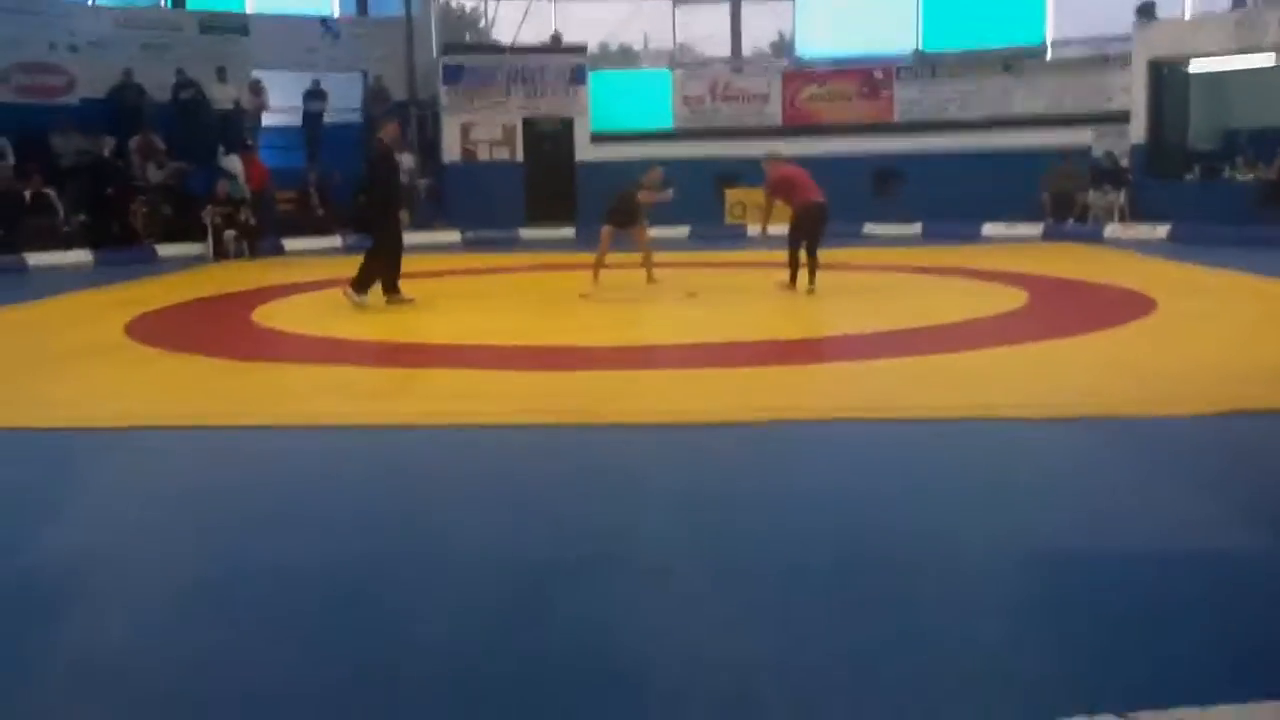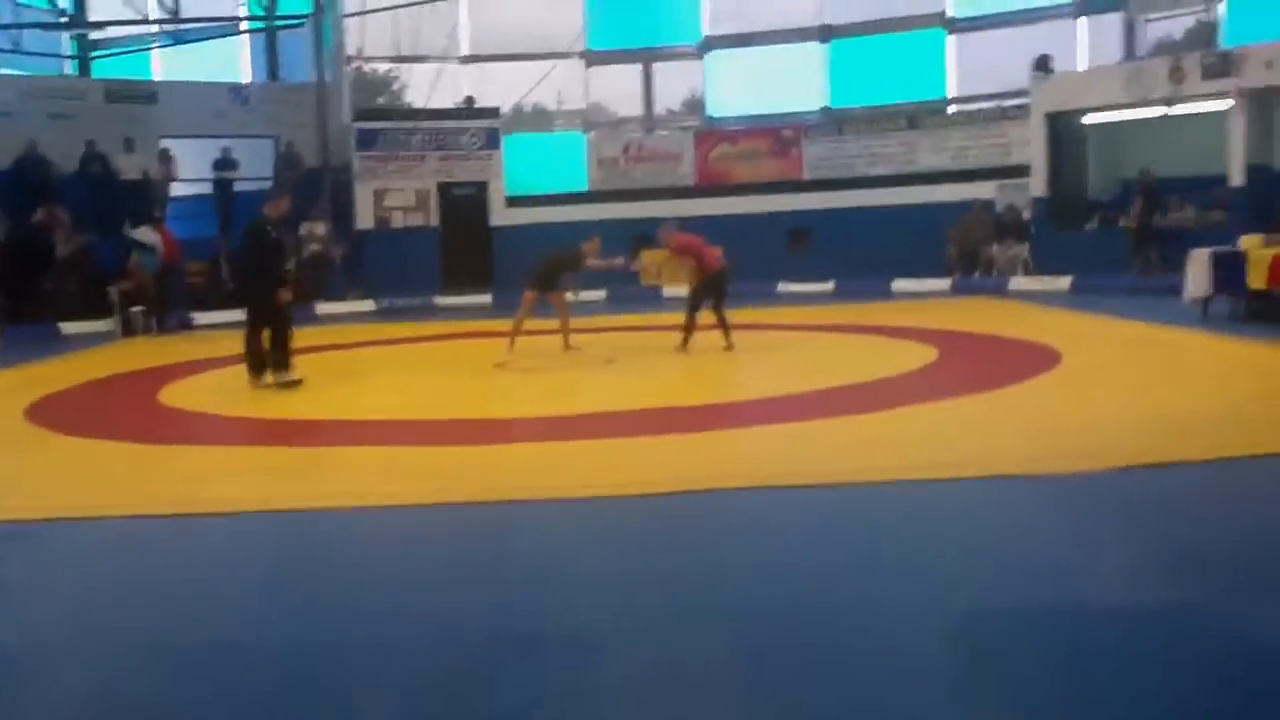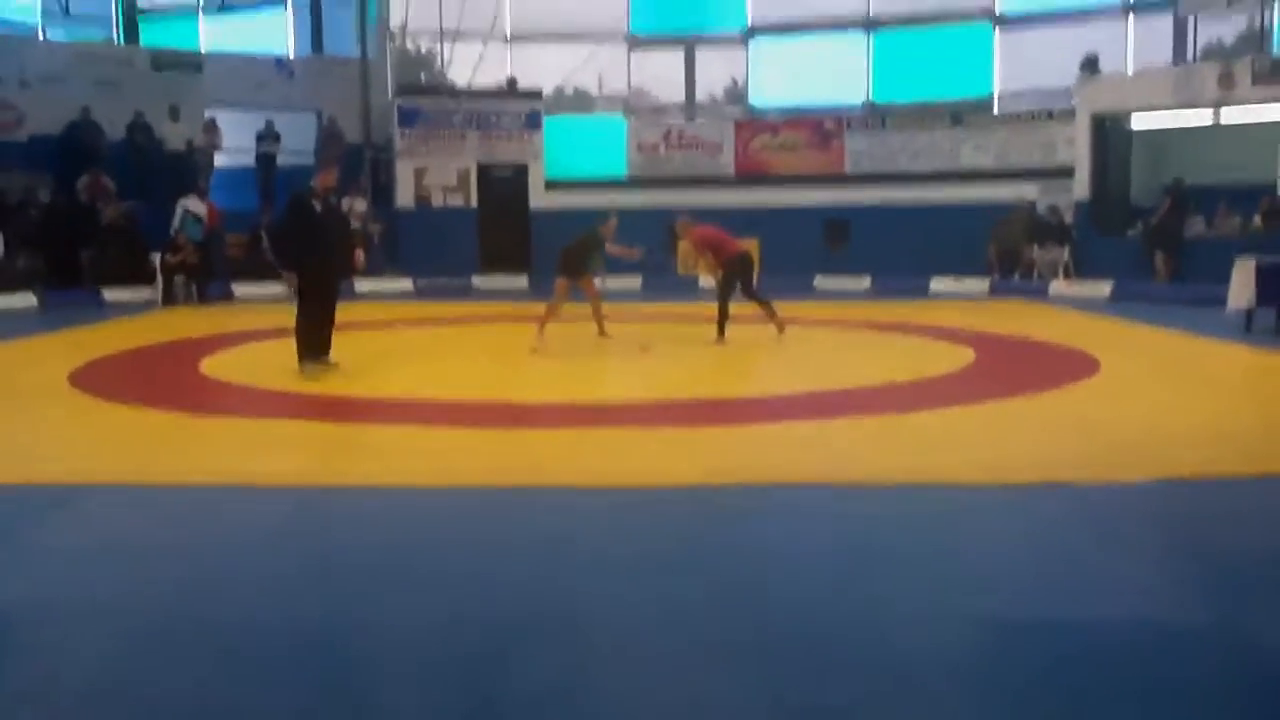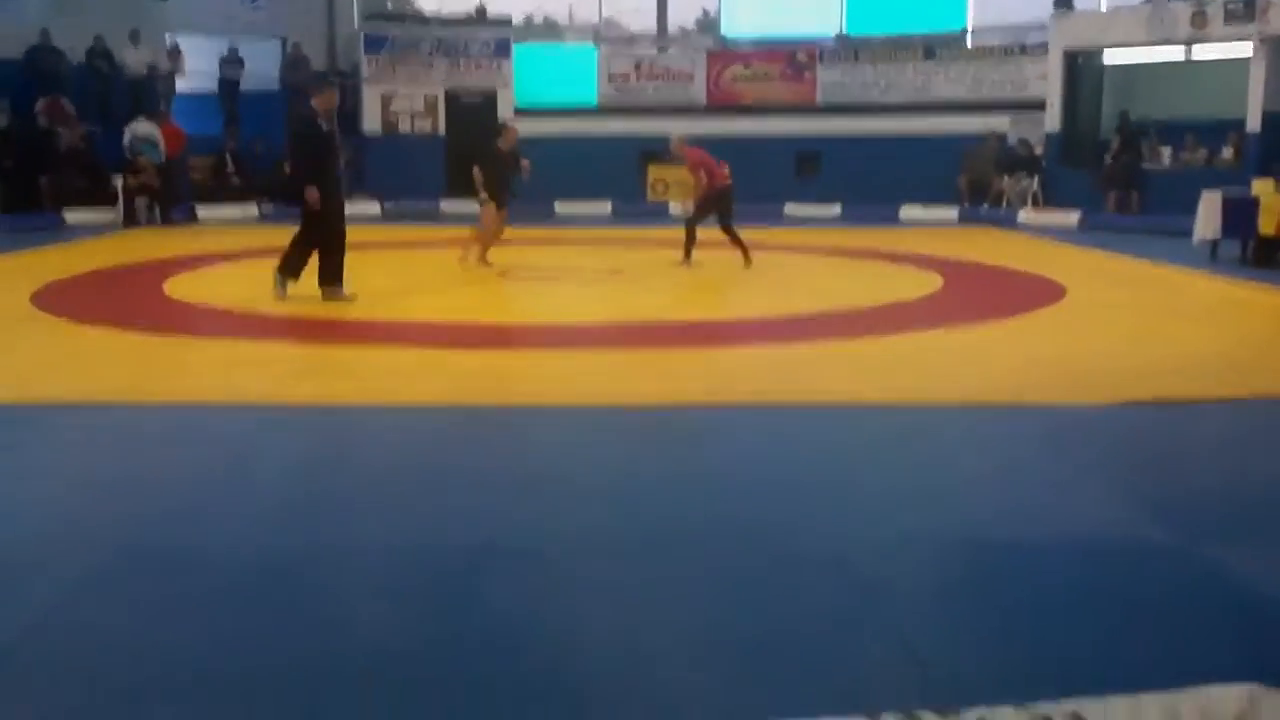
dt=0.7s
person 1, frame 1
left shoulder: (380, 150)
right shoulder: (382, 152)
right elbow: (389, 183)
right wrist: (399, 208)
left hip: (383, 208)
right hip: (383, 209)
left knee: (391, 250)
right knee: (383, 250)
left ankle: (392, 291)
right ankle: (357, 288)
person 1, frame 2
left shoulder: (271, 226)
right shoulder: (258, 228)
right elbow: (263, 262)
left wrist: (282, 286)
right wrist: (279, 287)
left hip: (273, 287)
right hip: (260, 288)
left knee: (281, 328)
right knee: (257, 330)
left ankle: (280, 371)
right ankle: (258, 372)
person 1, frame 3
left shoulder: (331, 200)
right shoulder: (300, 201)
left elbow: (343, 230)
right elbow: (284, 237)
left wrist: (355, 250)
right wrist: (287, 268)
left hip: (330, 267)
right hip: (307, 269)
left knee: (325, 311)
right knee: (308, 312)
left ankle: (320, 353)
right ankle: (308, 358)
person 1, frame 4
left shoulder: (327, 120)
right shoulder: (306, 122)
right elbow: (299, 157)
left wrist: (336, 186)
right wrist: (308, 186)
left hip: (330, 190)
right hip: (313, 190)
left knee: (335, 238)
right knee: (311, 237)
left ankle: (332, 286)
right ankle: (284, 275)
